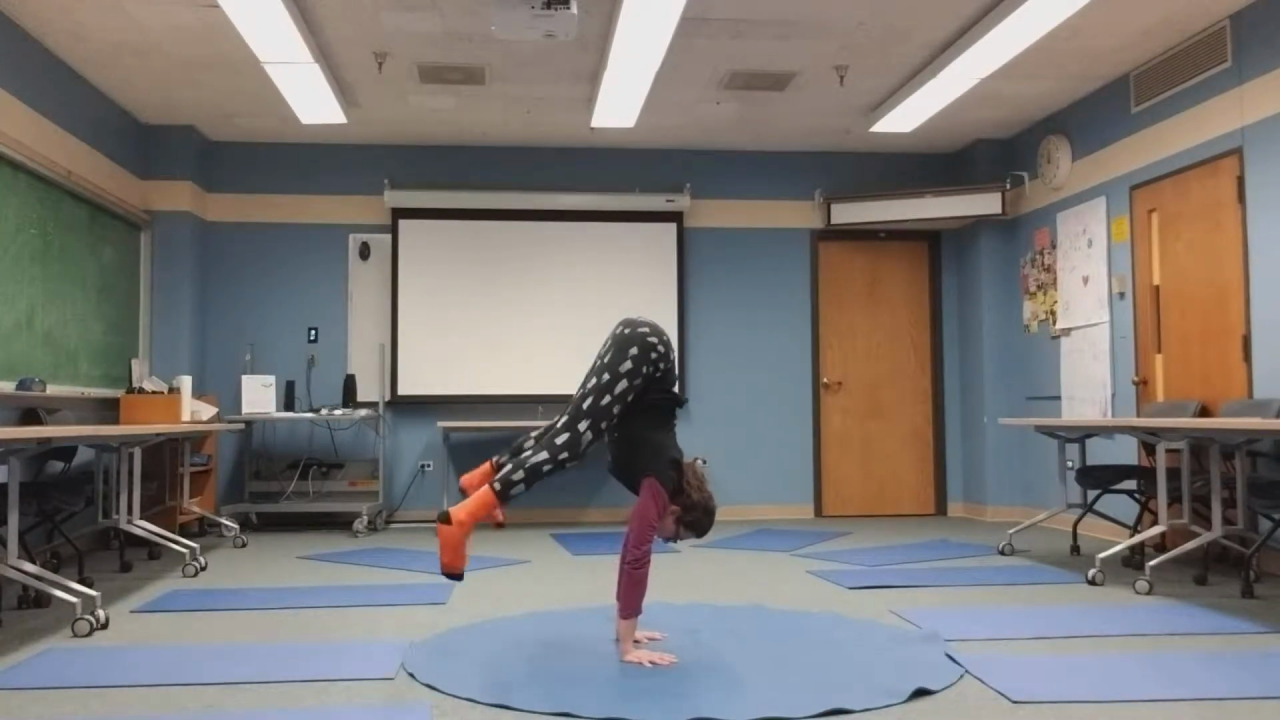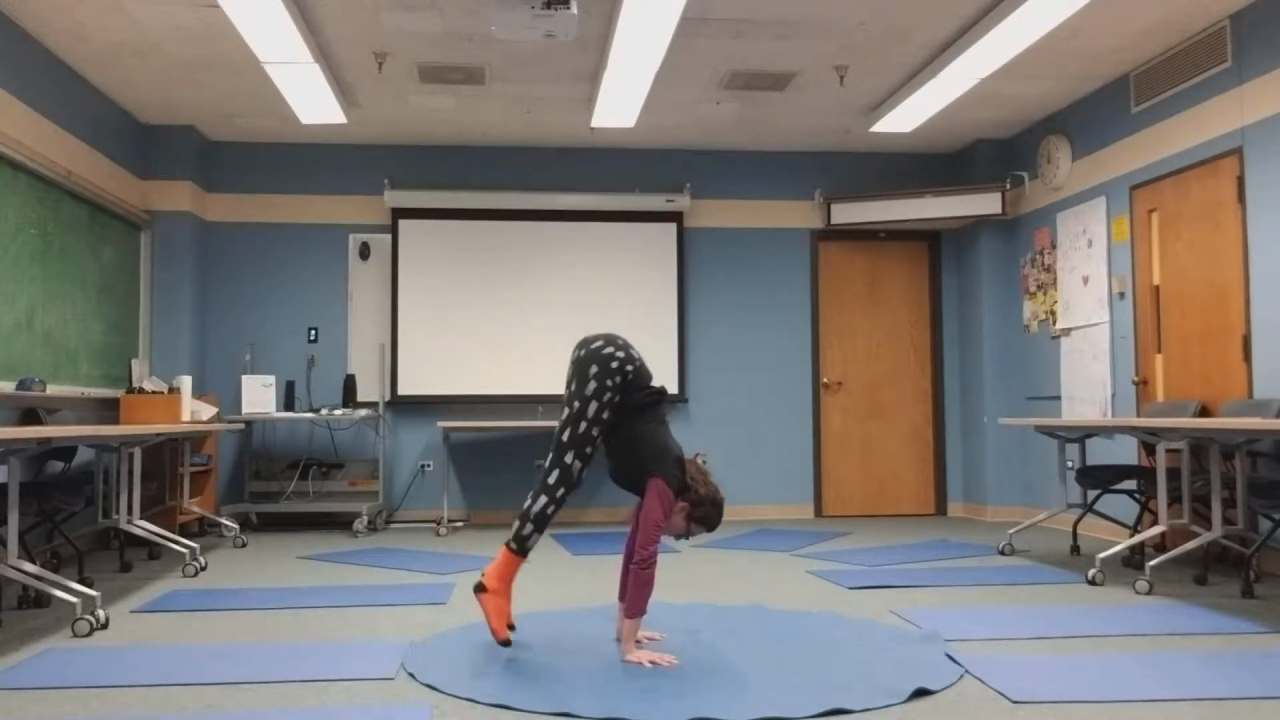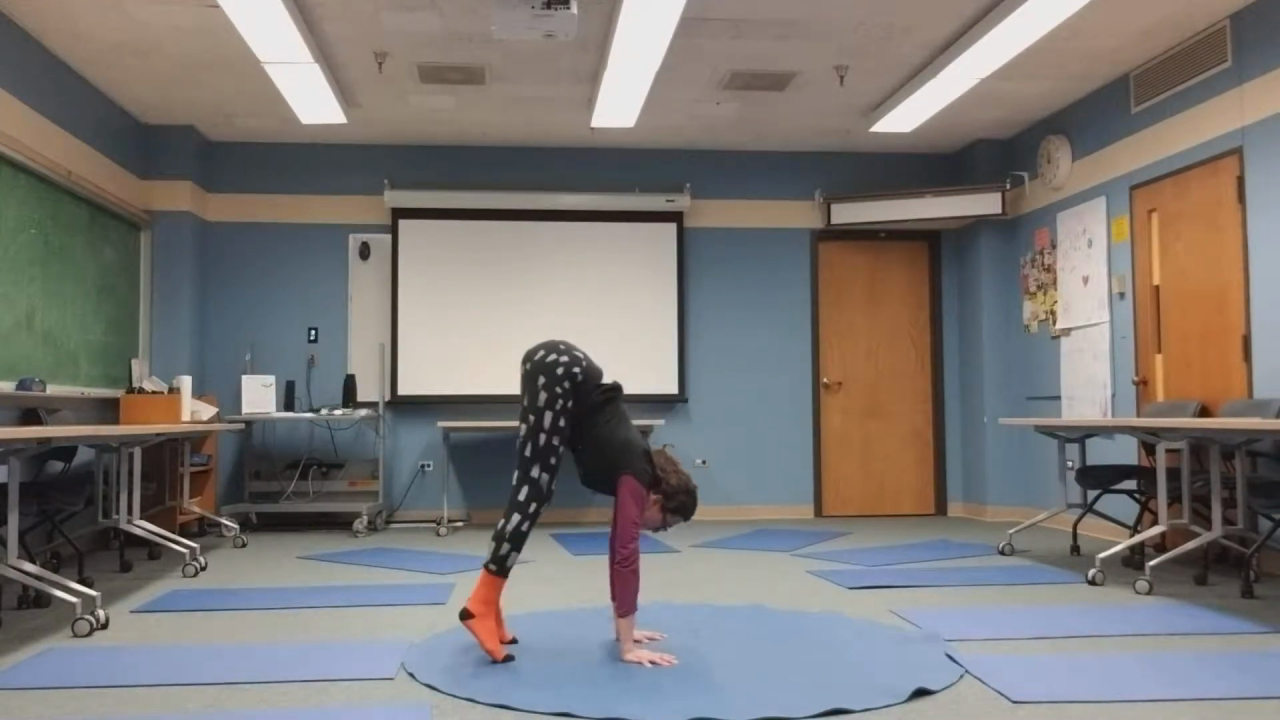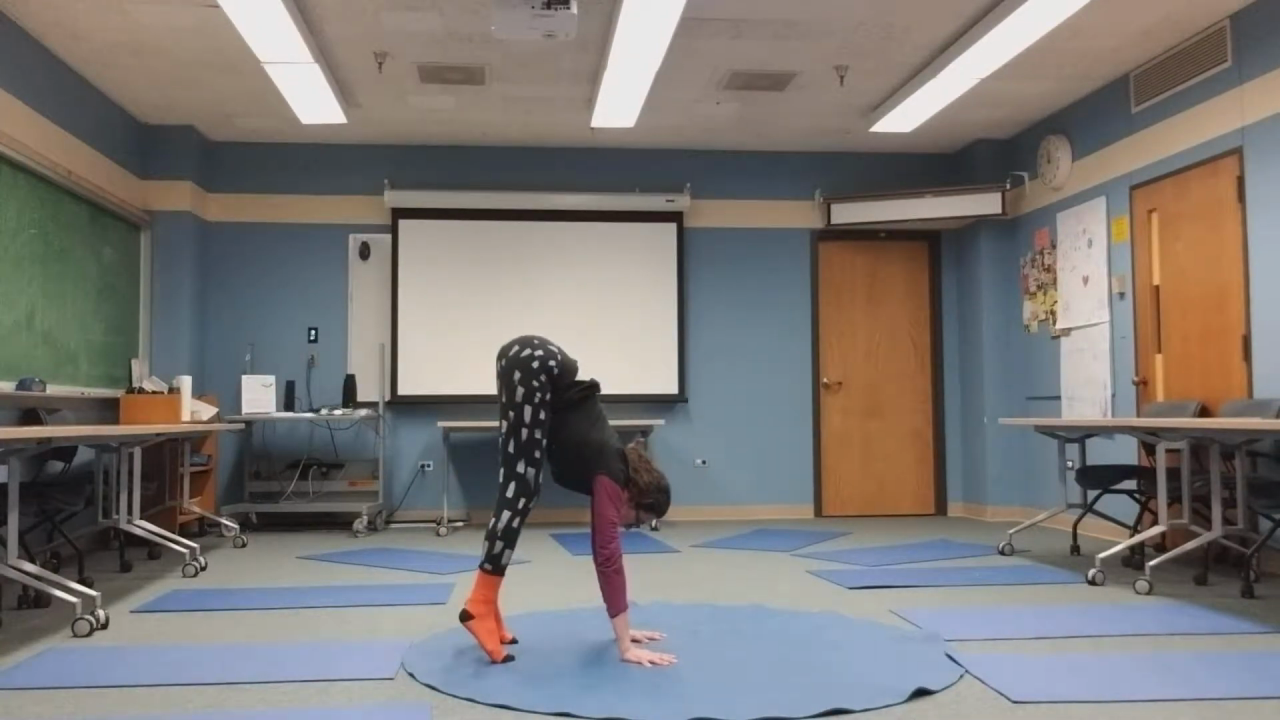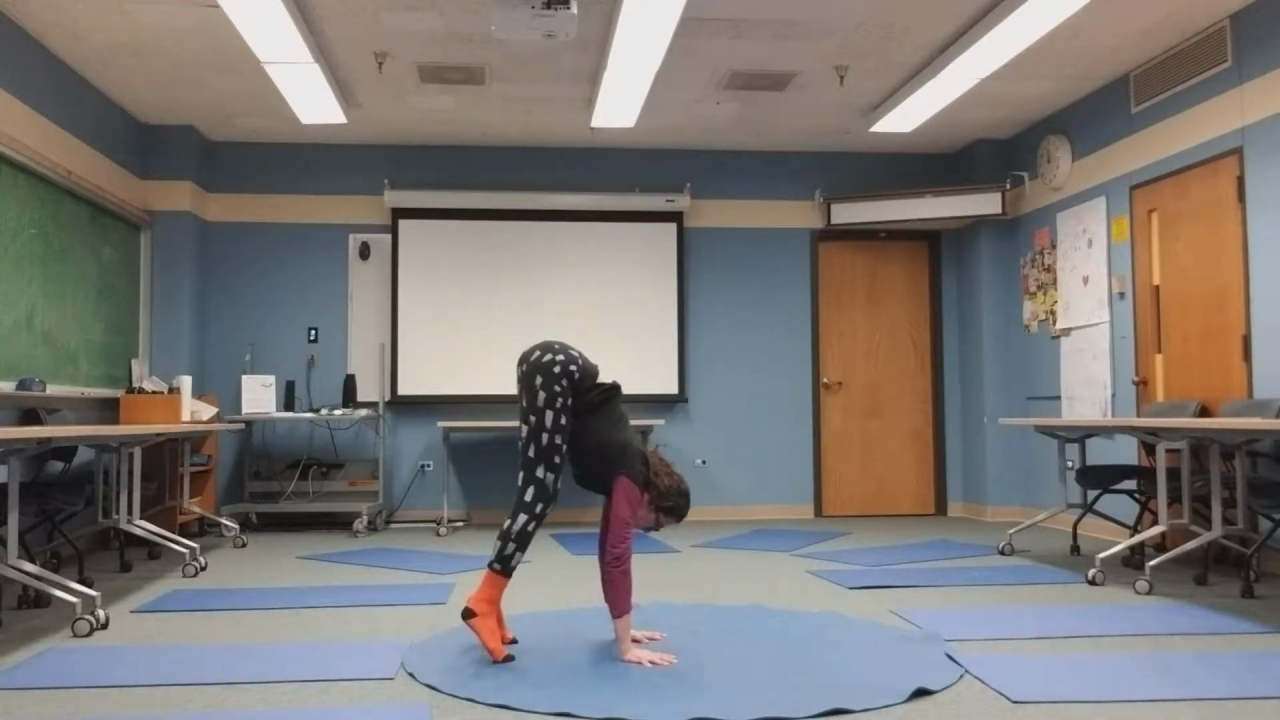
dt=0.3s
person 1, frame 1
left shoulder: (660, 477)
right shoulder: (661, 483)
left elbow: (632, 548)
right elbow: (636, 557)
left wrist: (625, 627)
right wrist: (628, 646)
left knee: (566, 435)
right knee: (567, 444)
left ankle: (488, 477)
right ankle: (463, 519)
person 1, frame 2
left shoulder: (661, 479)
right shoulder: (666, 482)
left elbow: (635, 549)
right elbow: (644, 558)
left wrist: (625, 626)
right wrist: (628, 646)
left knee: (565, 472)
right knee: (565, 474)
left ankle: (498, 581)
right ankle: (497, 583)
person 1, frame 3
left shoulder: (630, 471)
right shoulder: (636, 476)
left elbow: (620, 548)
right elbow: (626, 555)
left wrist: (624, 628)
right wrist: (627, 646)
left hip: (561, 371)
right hip: (556, 368)
left knee: (533, 493)
right knee: (532, 495)
right ankle: (482, 606)
person 1, frame 4
left shoulder: (608, 469)
right shoulder: (610, 475)
left elbow: (603, 550)
right elbow: (609, 555)
left wrist: (623, 630)
right wrist: (626, 646)
left knee: (520, 493)
right knee: (520, 493)
right ankle: (481, 608)
person 1, frame 5
left shoulder: (624, 473)
right shoulder: (632, 478)
left elbow: (609, 544)
right elbow: (617, 554)
left wrist: (621, 628)
right wrist: (626, 646)
left knee: (539, 494)
right knee: (537, 495)
right ankle: (483, 605)
